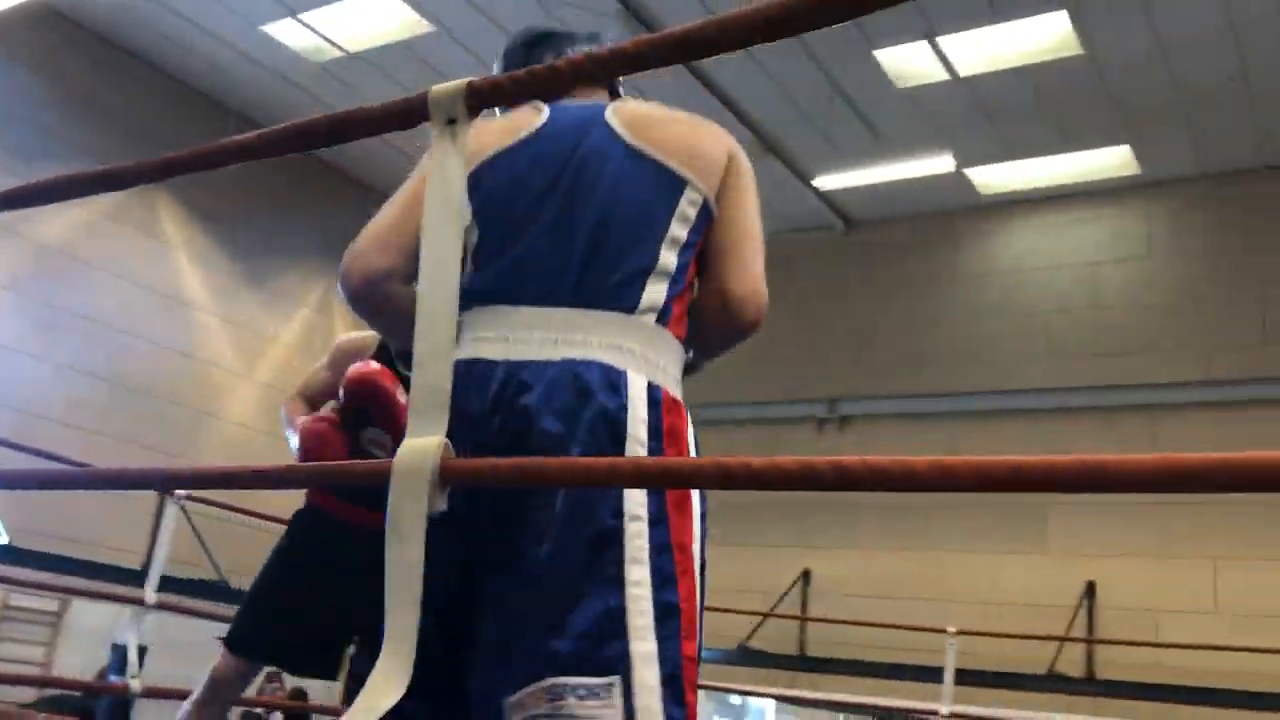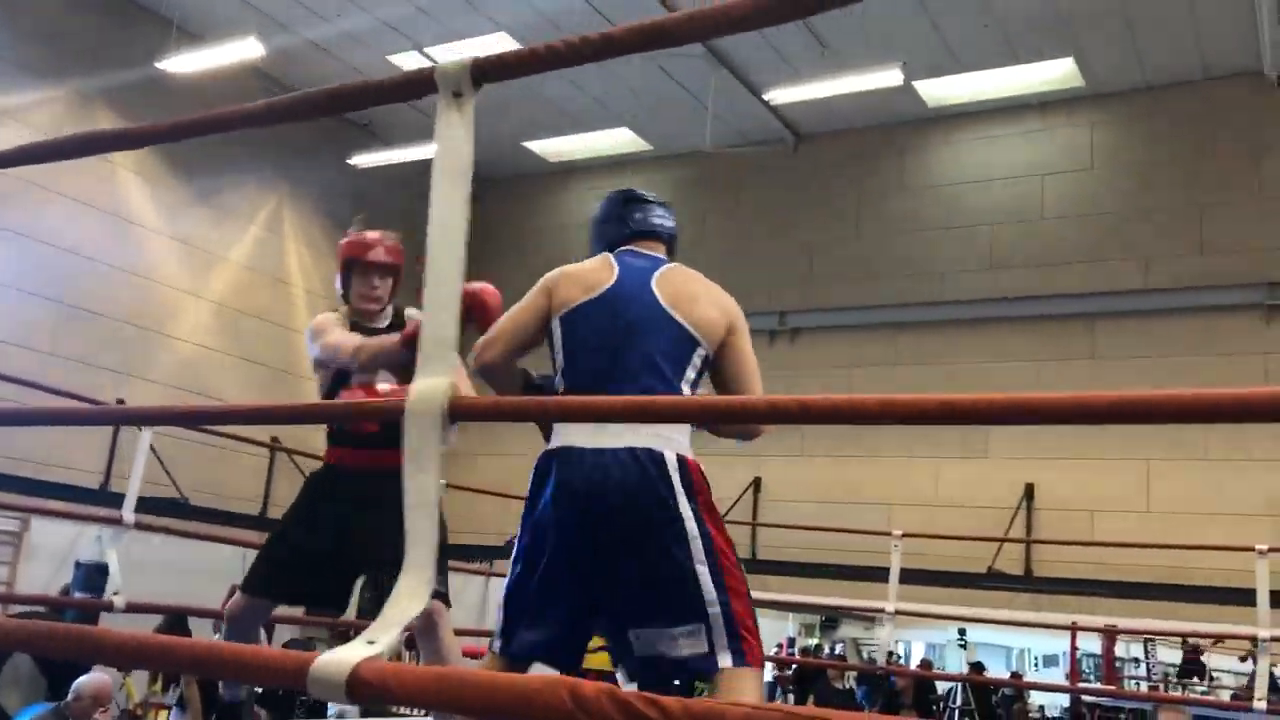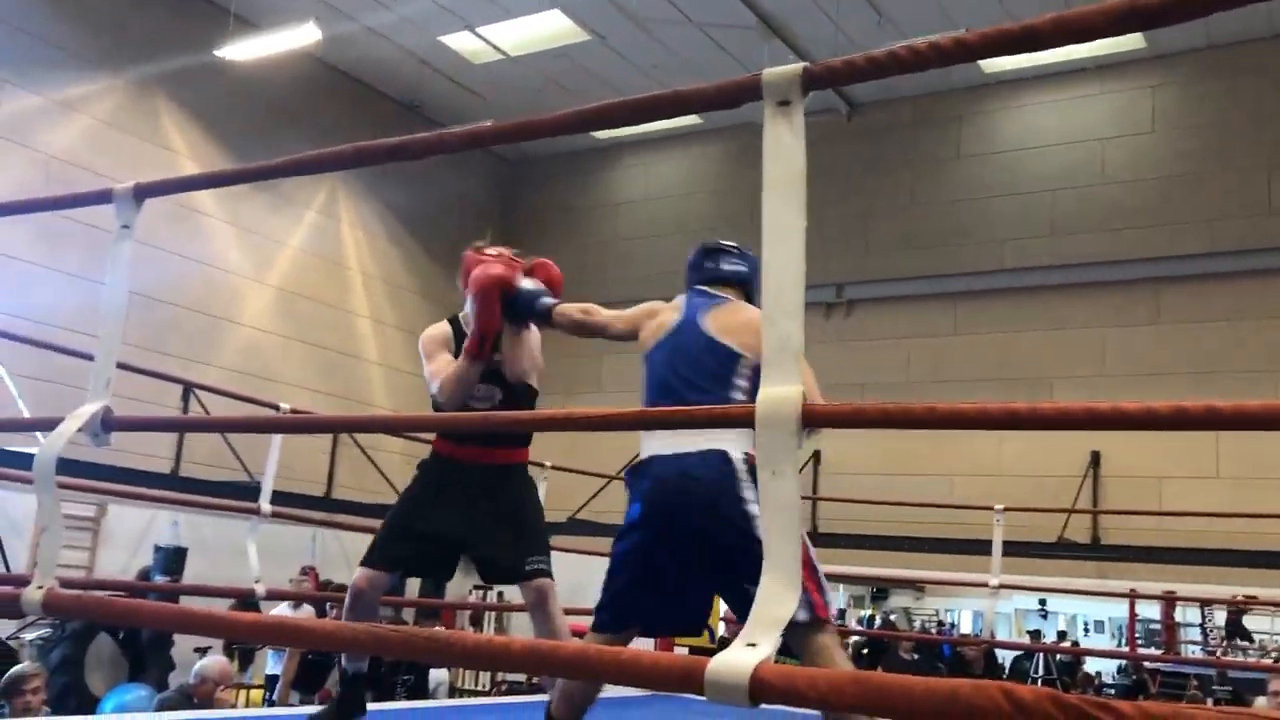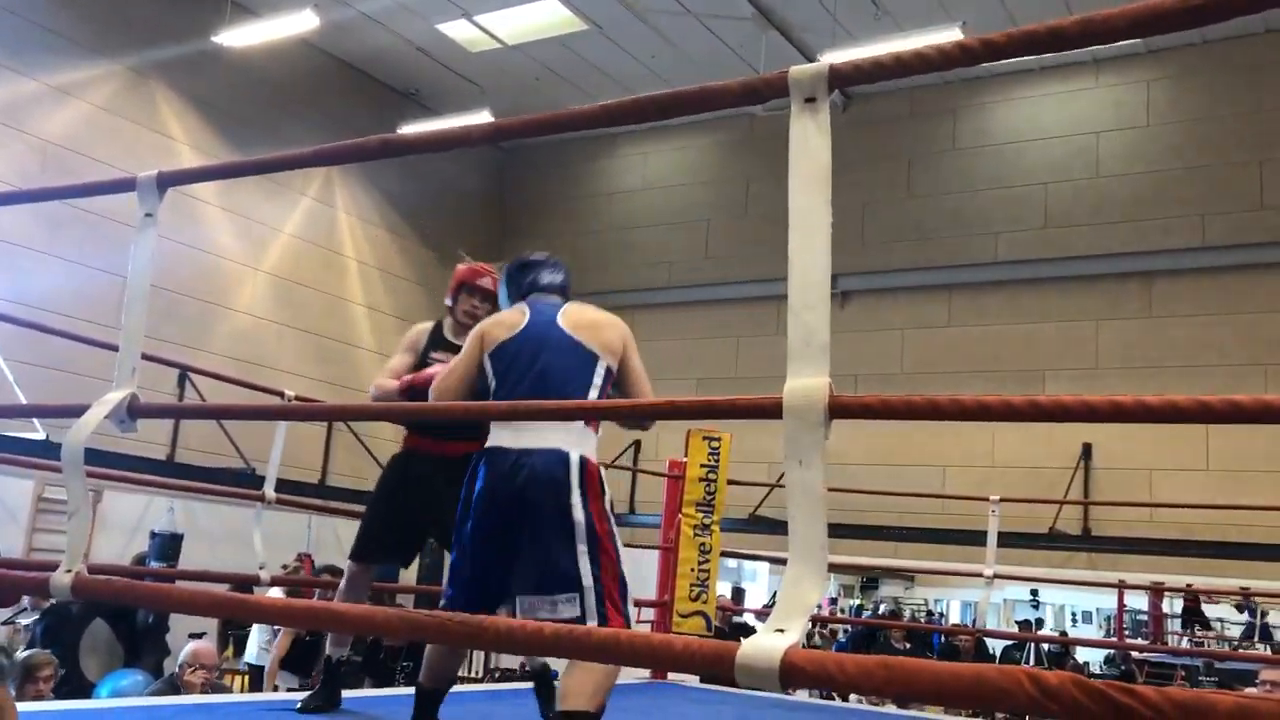
dt=1s
person 1, frame 1
left shoulder: (479, 141)
right shoulder: (702, 143)
left elbow: (366, 275)
right elbow: (741, 303)
left hip: (470, 407)
right hip: (610, 413)
person 1, frame 2
left shoulder: (566, 279)
right shoulder: (716, 301)
left elbow: (488, 358)
right elbow: (750, 420)
left hip: (570, 472)
right hip: (656, 476)
left knee: (509, 651)
right knee: (732, 661)
person 1, frame 3
left shoulder: (656, 316)
right shoulder: (762, 327)
left elbow: (582, 318)
right elbow: (804, 408)
left wrist: (537, 305)
left hip: (655, 479)
right hip: (724, 477)
left knee: (609, 629)
right knee: (813, 632)
person 1, frame 4
left shoulder: (492, 327)
right shoulder: (610, 328)
left elbow: (441, 403)
left hip: (497, 465)
right hip: (564, 469)
left knee: (463, 612)
right knee: (600, 631)
person 2, frame 1
right shoulder: (358, 352)
right elbow: (295, 405)
left wrist: (402, 423)
right wrist: (301, 435)
right hip: (324, 530)
right knee: (229, 674)
person 2, frame 2
left shoulder: (418, 324)
right shoulder: (326, 328)
left elbow: (464, 398)
right elbow: (352, 355)
left wrist: (394, 401)
left hip: (400, 484)
right hip: (339, 481)
left knee: (431, 612)
right knee: (245, 609)
person 2, frame 3
left shoulder: (524, 335)
right shoulder: (438, 337)
left elbow: (520, 371)
right elbow: (447, 395)
left wrist: (500, 315)
right wrist: (484, 337)
left hip: (504, 479)
right hip: (445, 474)
left knee: (542, 592)
right knee: (366, 586)
person 2, frame 4
right shoulder: (422, 337)
right elbow: (379, 391)
right wrist: (412, 384)
left hip: (464, 470)
right hip: (415, 464)
right knee: (361, 570)
left ankle: (539, 675)
right ankle: (331, 679)
